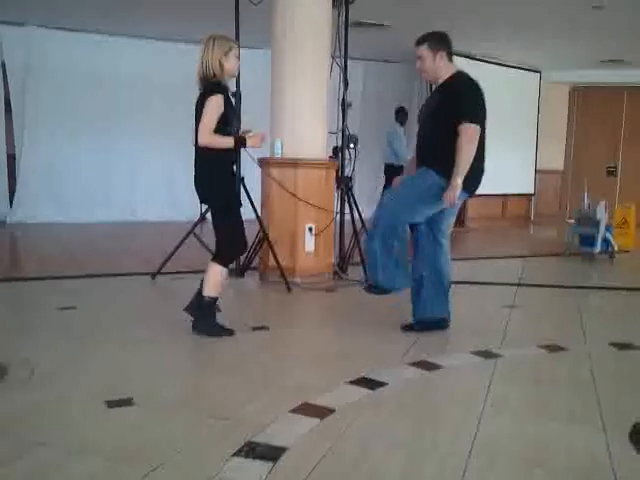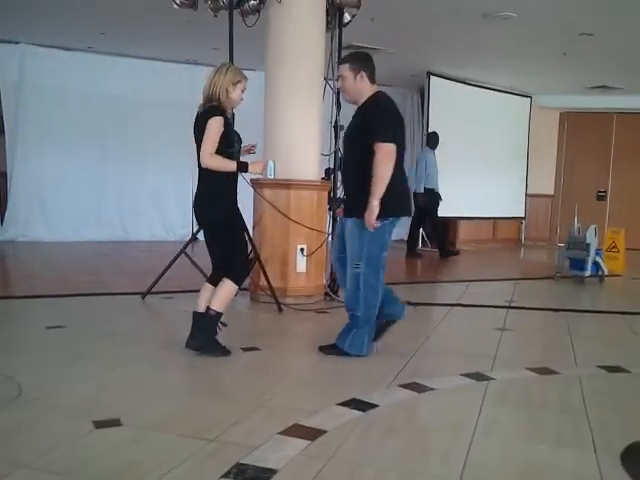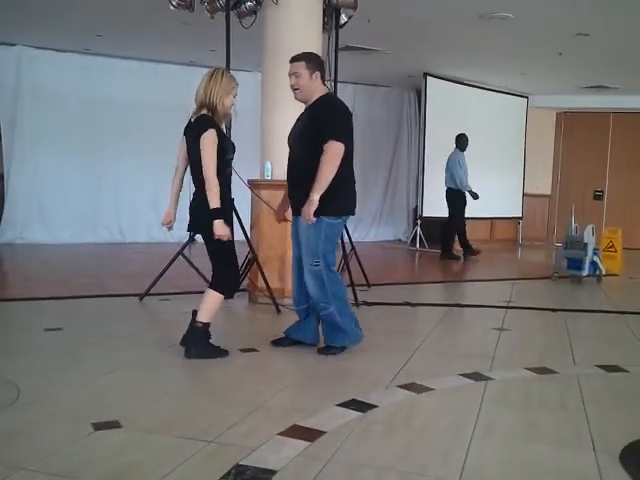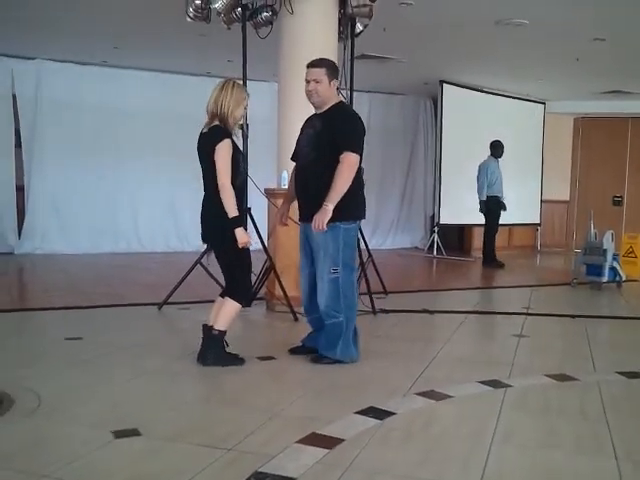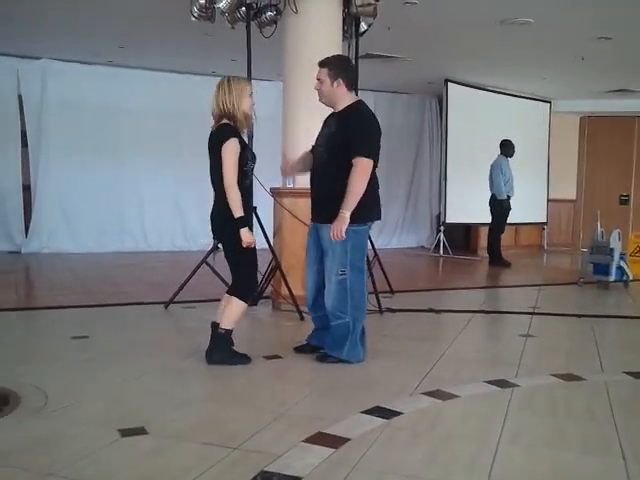
dt=0.7s
person 1, frame 1
left shoulder: (464, 89)
right shoulder: (440, 92)
left elbow: (470, 135)
left wrist: (456, 181)
right wrist: (409, 171)
left hip: (447, 179)
right hip: (434, 174)
left knee: (389, 210)
right knee: (430, 243)
left ankle: (390, 277)
right ankle: (433, 312)
person 1, frame 2
left shoulder: (380, 108)
right shoulder: (366, 110)
left elbow: (385, 155)
left wrist: (374, 203)
right wrist: (352, 203)
left hip: (374, 207)
right hip: (357, 205)
left knee: (362, 272)
right knee: (344, 264)
left ankle: (355, 341)
right ankle: (386, 310)
person 1, frame 3
left shoulder: (331, 109)
right shoulder: (308, 113)
left elbow: (333, 154)
left wrist: (314, 198)
right wrist: (287, 199)
left hip: (324, 207)
right hip: (306, 207)
left knee: (317, 269)
right knee: (302, 271)
left ankle: (343, 332)
right ankle: (305, 330)
person 1, frame 4
left shoulder: (346, 119)
right shoulder: (310, 122)
left elbow: (349, 164)
left wrist: (328, 207)
right wrist: (287, 201)
left hip: (337, 216)
right hip: (311, 215)
left knee: (334, 280)
right knee: (312, 281)
left ankle: (341, 347)
right ankle: (319, 338)
person 1, frame 5
left shoulder: (361, 119)
right shoulder: (332, 119)
left elbow: (362, 169)
left wrist: (345, 214)
right wrist: (296, 166)
left hip: (348, 217)
right hip: (322, 215)
left knee: (342, 281)
right knee: (316, 280)
left ankle: (346, 347)
right ankle: (323, 336)
person 2, frame 1
left shoulder: (211, 91)
right shoulder: (217, 92)
left elbow: (209, 134)
right elbow: (204, 138)
left wrist: (237, 136)
right wrist: (243, 142)
left hip: (216, 179)
right hip: (216, 180)
left knee: (233, 243)
right knee: (229, 246)
left ankle: (201, 303)
right ankle: (205, 316)
person 2, frame 2
left shoulder: (206, 114)
right shoulder: (216, 114)
right elbow: (207, 159)
left wrist: (238, 152)
right wrist: (245, 166)
left hip: (211, 203)
right hip: (218, 205)
left knee: (221, 269)
right knee: (240, 267)
left ankle: (199, 331)
right ankle: (205, 331)
person 2, frame 3
left shoulder: (194, 124)
right shoulder: (210, 126)
left elbow: (180, 169)
right elbow: (210, 175)
left wrist: (172, 207)
right wrist: (218, 216)
left hip: (205, 209)
right hip: (212, 211)
left knee: (226, 273)
right knee: (226, 276)
left ankle: (196, 332)
right ankle: (197, 340)
person 2, frame 4
left shoulder: (207, 134)
right shoulder: (222, 136)
right elbow: (225, 186)
right wrist: (238, 225)
left hip: (215, 221)
right hip: (224, 222)
left knee: (233, 283)
right knee: (242, 286)
left ankle: (210, 343)
right ankle: (213, 347)
person 2, frame 5
left shoulder: (220, 131)
right shoulder: (230, 134)
right elbow: (230, 185)
right wrist: (243, 225)
left hip: (226, 219)
right hip: (233, 220)
left knee: (241, 281)
right knee: (247, 283)
left ankle: (218, 342)
right ankle: (220, 346)
